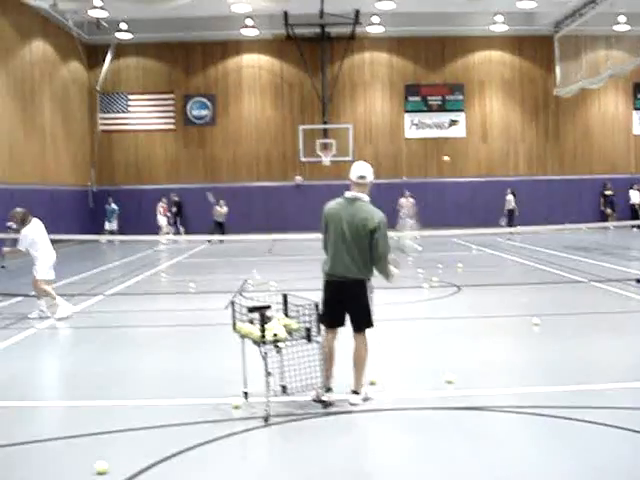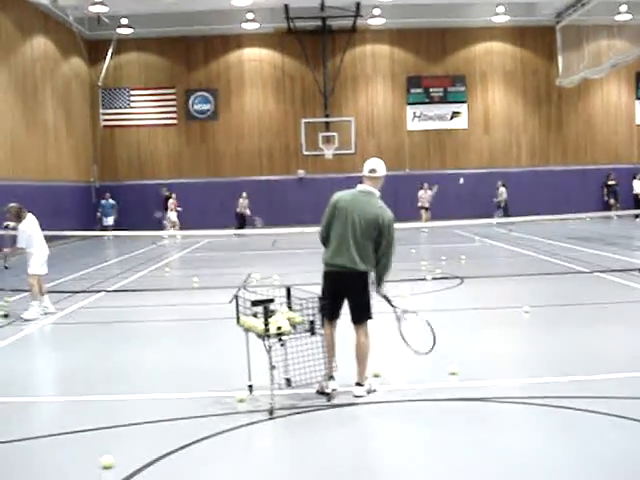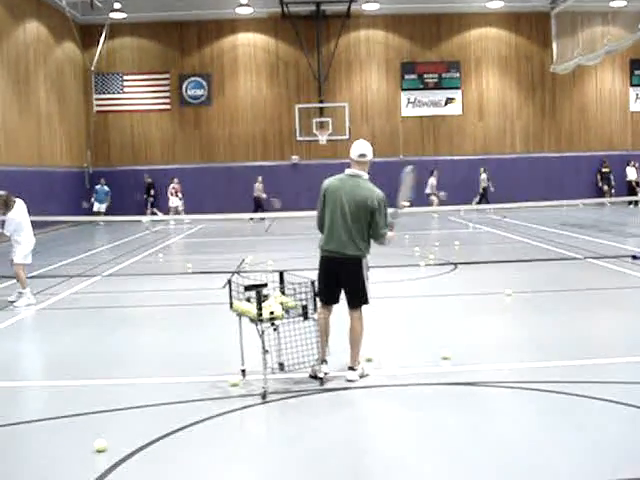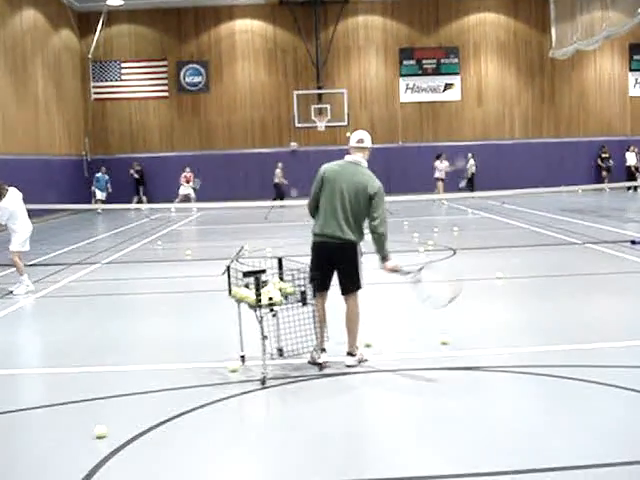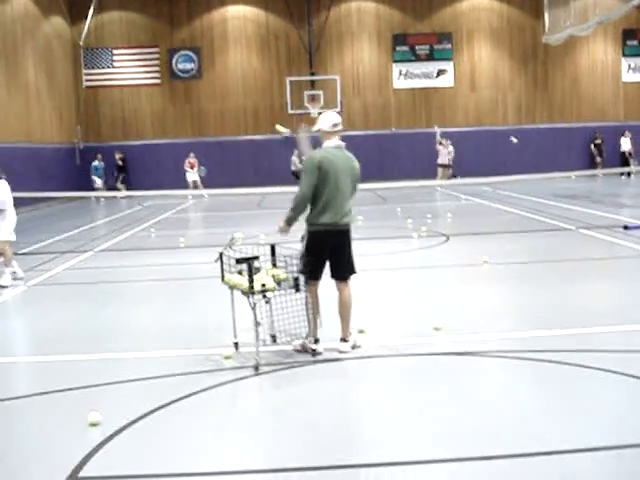
dt=0.4s
person 1, frame 1
left shoulder: (330, 208)
right shoulder: (376, 216)
left elbow: (327, 245)
right elbow: (380, 256)
right wrist: (387, 272)
left hip: (332, 279)
right hip: (358, 281)
left knee: (330, 333)
right knee: (360, 335)
left ankle: (326, 388)
right ankle: (357, 390)
person 1, frame 2
left shoulder: (339, 198)
right shoulder: (384, 214)
left elbow: (323, 234)
right elbow: (384, 254)
right wrist: (379, 282)
left hip: (332, 270)
right hip: (359, 273)
left knee: (329, 324)
right knee: (361, 327)
left ankle: (329, 379)
right ankle: (361, 382)
person 1, frame 3
left shoulder: (329, 184)
right shoulder: (375, 195)
left elbow: (320, 222)
right elbow: (378, 234)
right wrist: (387, 237)
left hip: (328, 255)
right hip: (354, 258)
left knee: (324, 308)
right knee: (355, 312)
left ankle: (322, 362)
right ankle: (354, 367)
person 1, frame 4
left shoulder: (327, 169)
right shoulder: (372, 183)
left elbow: (312, 205)
right elbow: (377, 224)
right wrist: (384, 257)
left hip: (321, 241)
right hip: (348, 244)
left knee: (319, 296)
right knee: (351, 297)
left ankle: (319, 350)
right ankle: (352, 352)
person 1, frame 5
left shoulder: (316, 157)
right shoulder: (353, 162)
left elbow: (304, 195)
left wrist: (289, 221)
left hip: (319, 229)
right hip: (342, 229)
left knee: (311, 284)
right knee: (343, 284)
left ankle: (313, 339)
right ankle: (346, 338)
